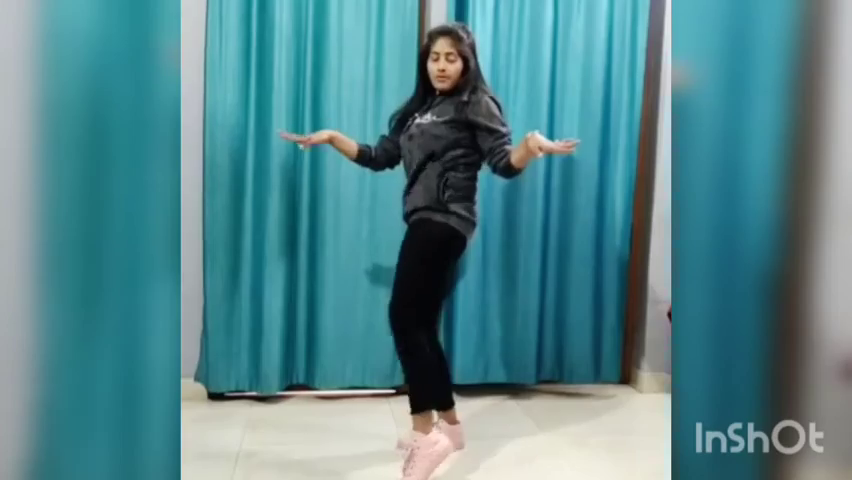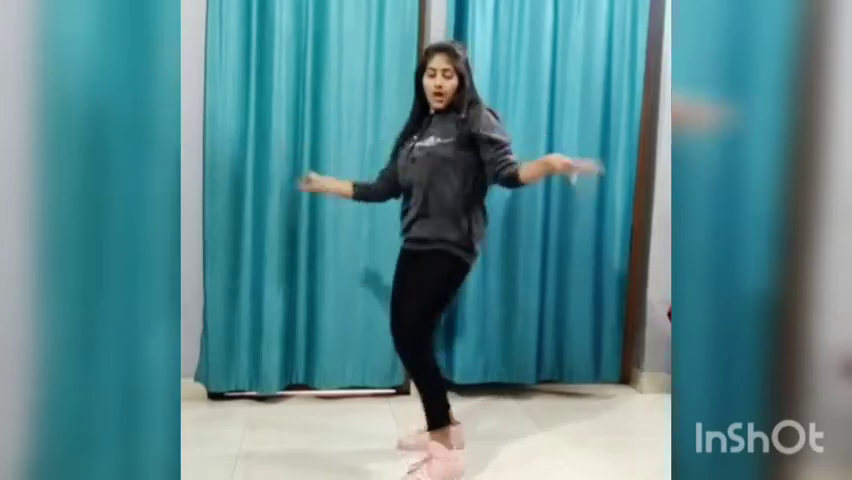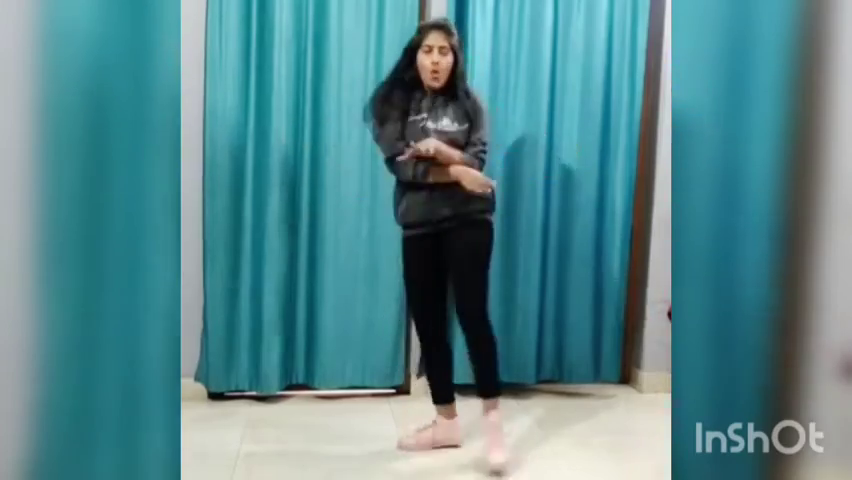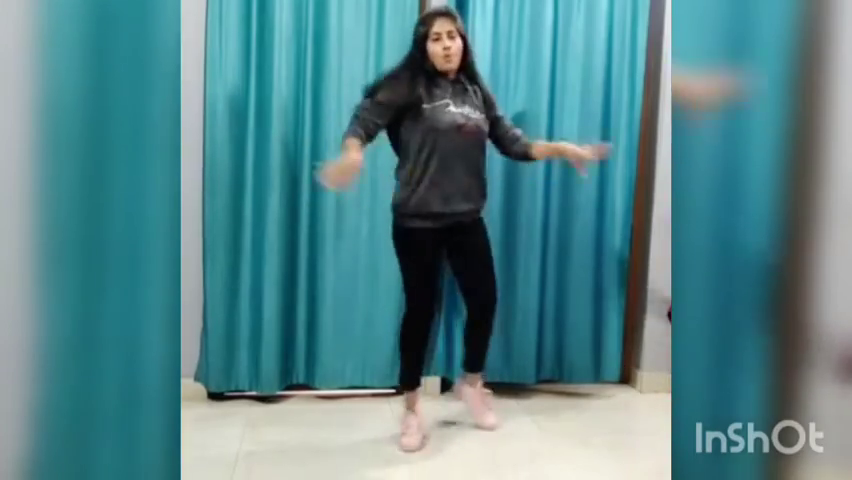
dt=0.2s
person 1, frame 1
left shoulder: (476, 104)
right shoulder: (417, 109)
left elbow: (504, 163)
right elbow: (380, 156)
left wrist: (532, 144)
right wrist: (331, 137)
left hip: (442, 220)
right hip: (426, 221)
left knee: (404, 317)
right knee: (420, 326)
left ankle: (426, 432)
right ankle: (448, 423)
person 1, frame 2
left shoulder: (476, 120)
right shoulder: (414, 130)
left elbow: (507, 173)
right elbow: (386, 186)
left wrist: (550, 163)
right wrist: (333, 186)
left hip: (452, 245)
right hip: (417, 243)
left knee: (410, 335)
right knee: (413, 336)
right ankle: (444, 428)
person 1, frame 3
left shoulder: (468, 103)
right shoulder: (391, 101)
left elbow: (477, 163)
right elbow: (400, 164)
left wrist: (442, 151)
right wrist: (455, 174)
left hip: (469, 221)
right hip: (419, 227)
left knee: (472, 313)
right knee: (427, 322)
left ankle: (492, 419)
right ankle: (445, 420)
person 1, frame 4
left shoulder: (477, 92)
right shoulder: (405, 87)
left elbow: (514, 144)
right elbow: (364, 121)
left wrist: (561, 149)
right wrist: (352, 154)
left hip: (466, 216)
right hip: (417, 218)
left knee: (483, 301)
right knee: (421, 308)
left ankle: (472, 384)
right ankle: (410, 409)
